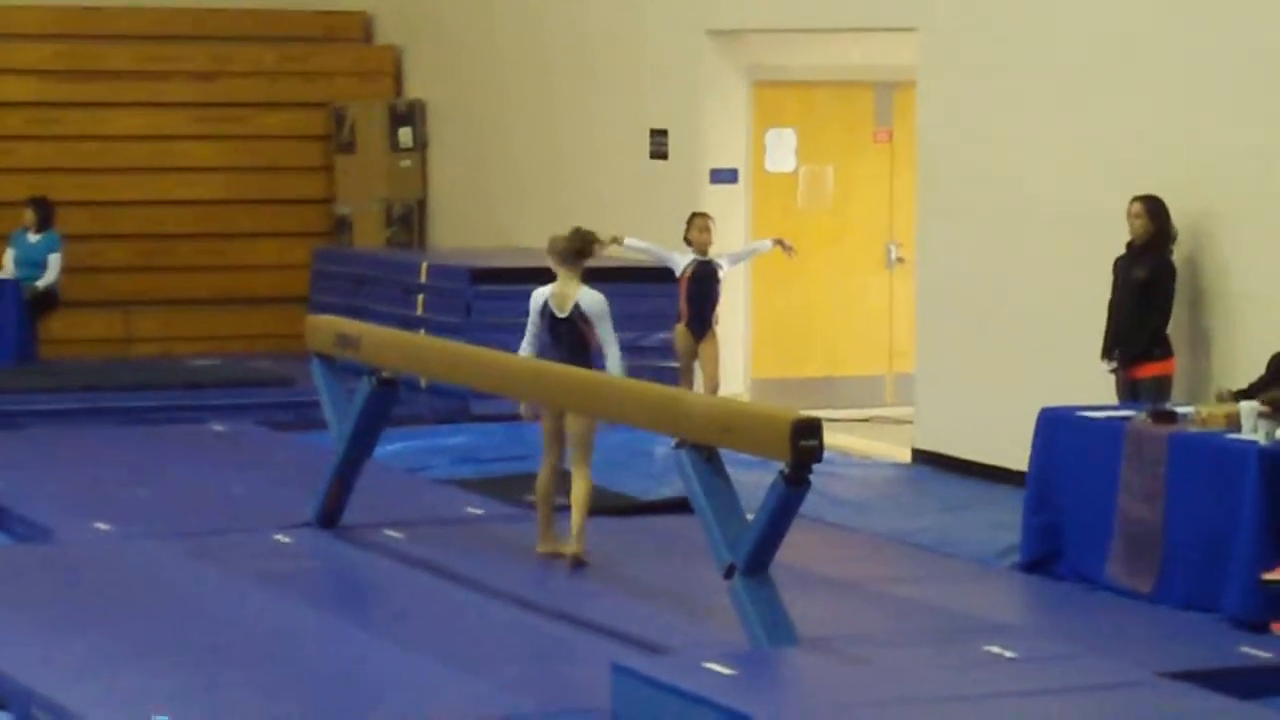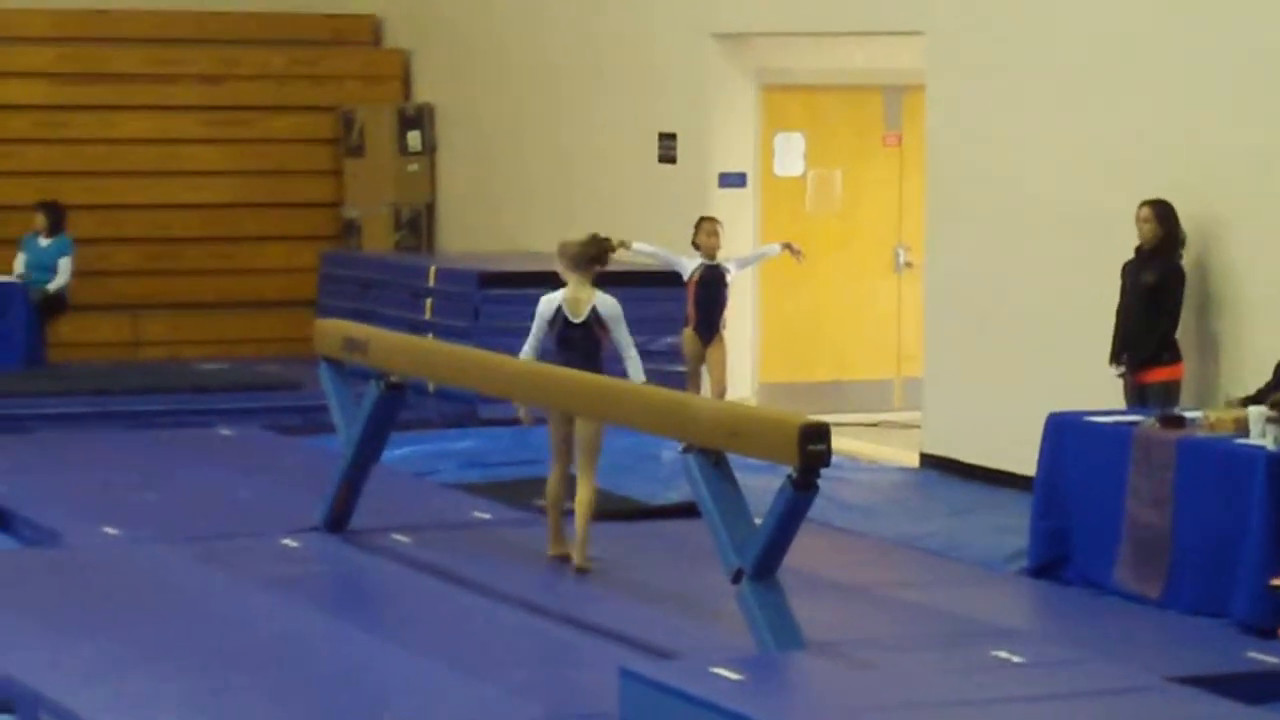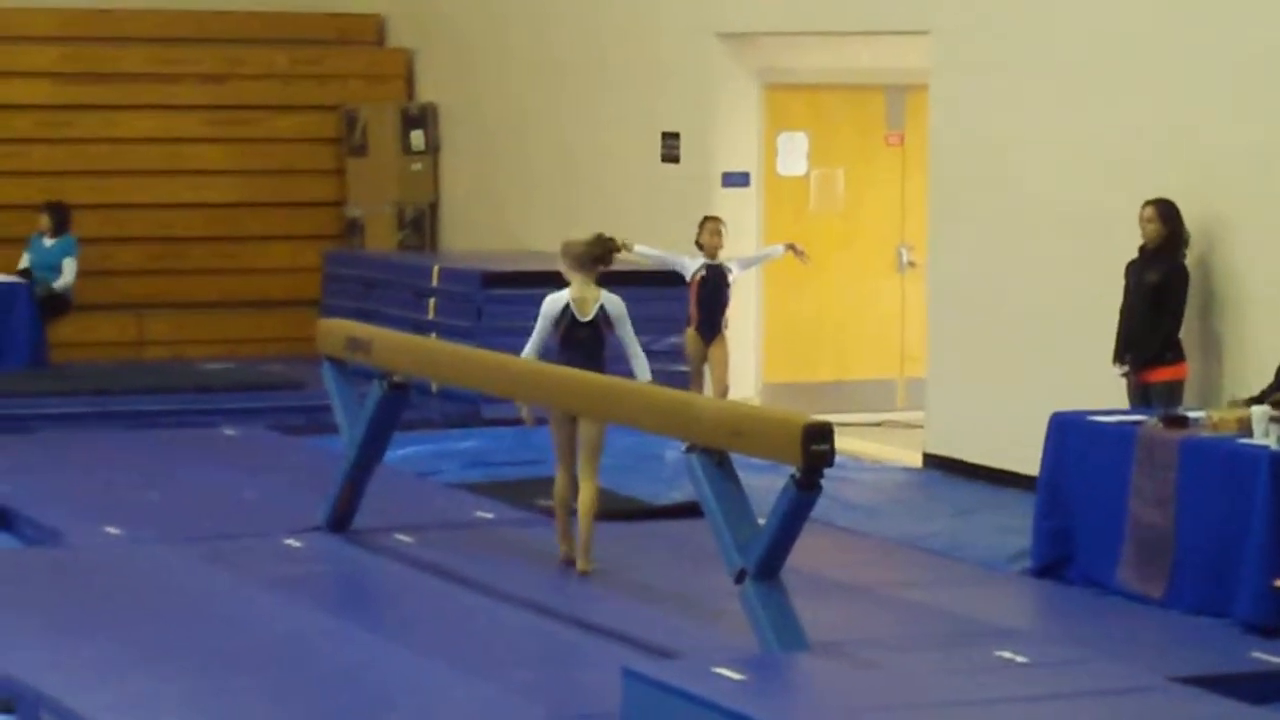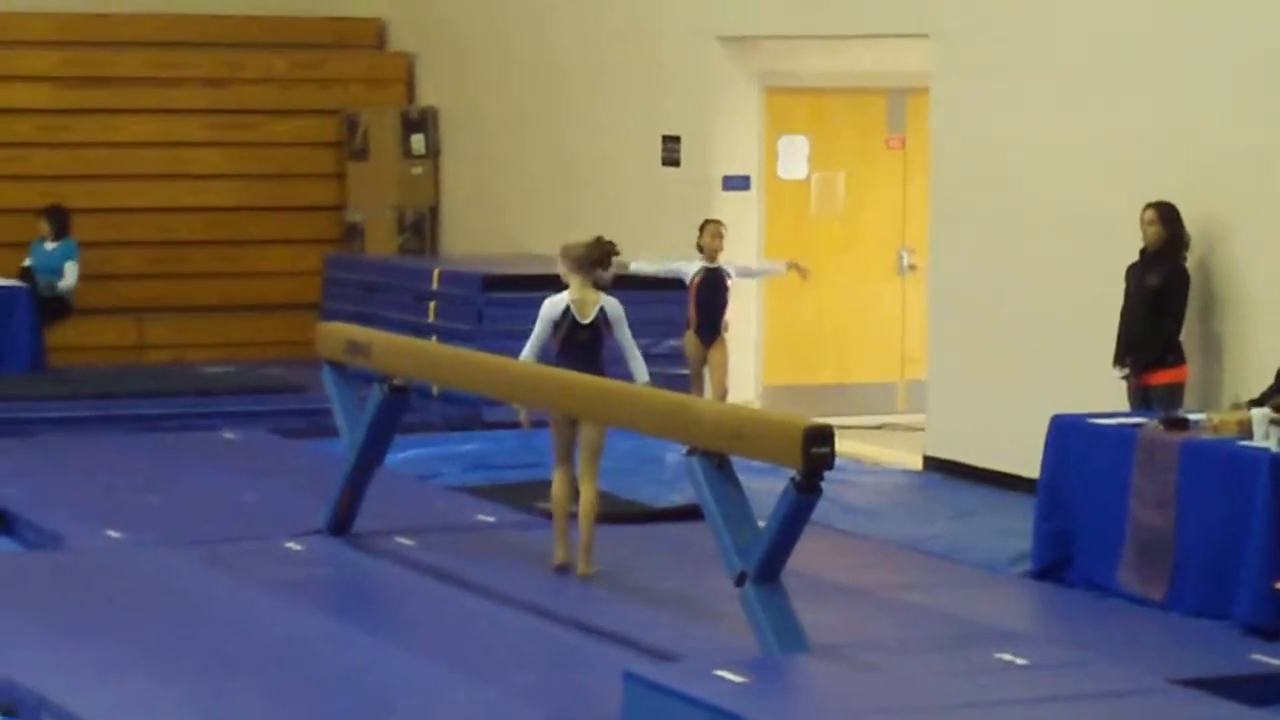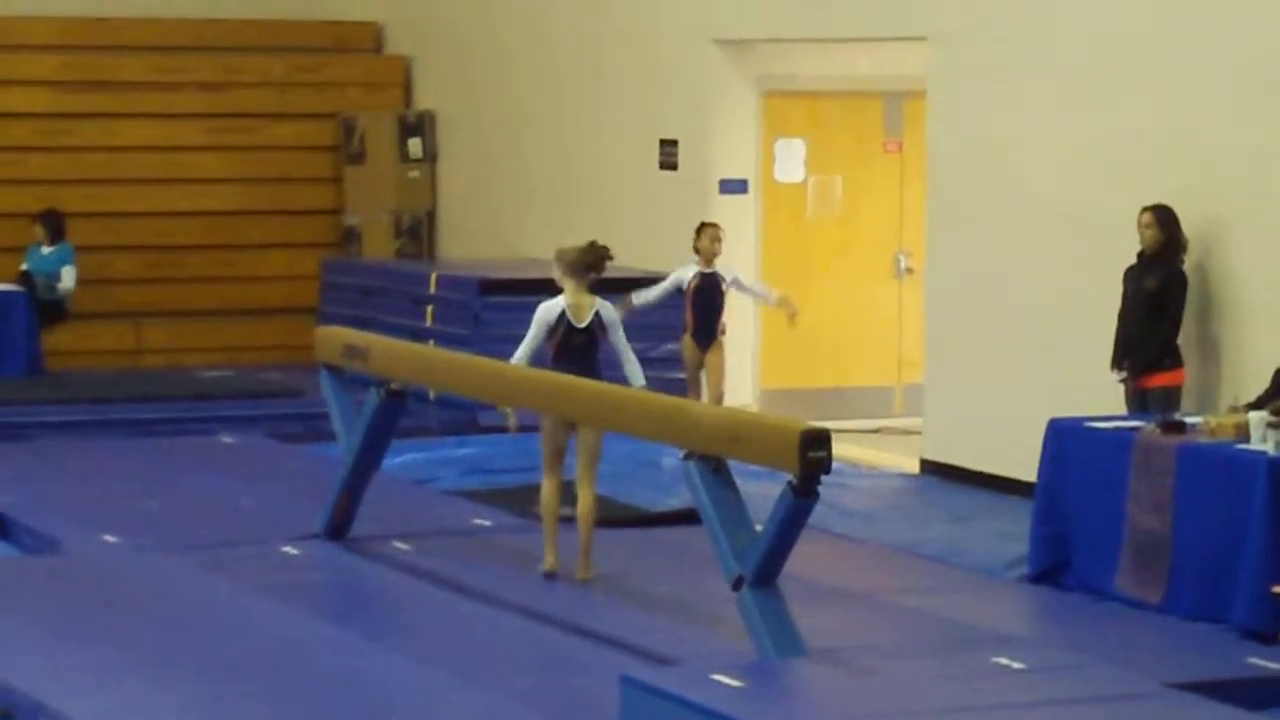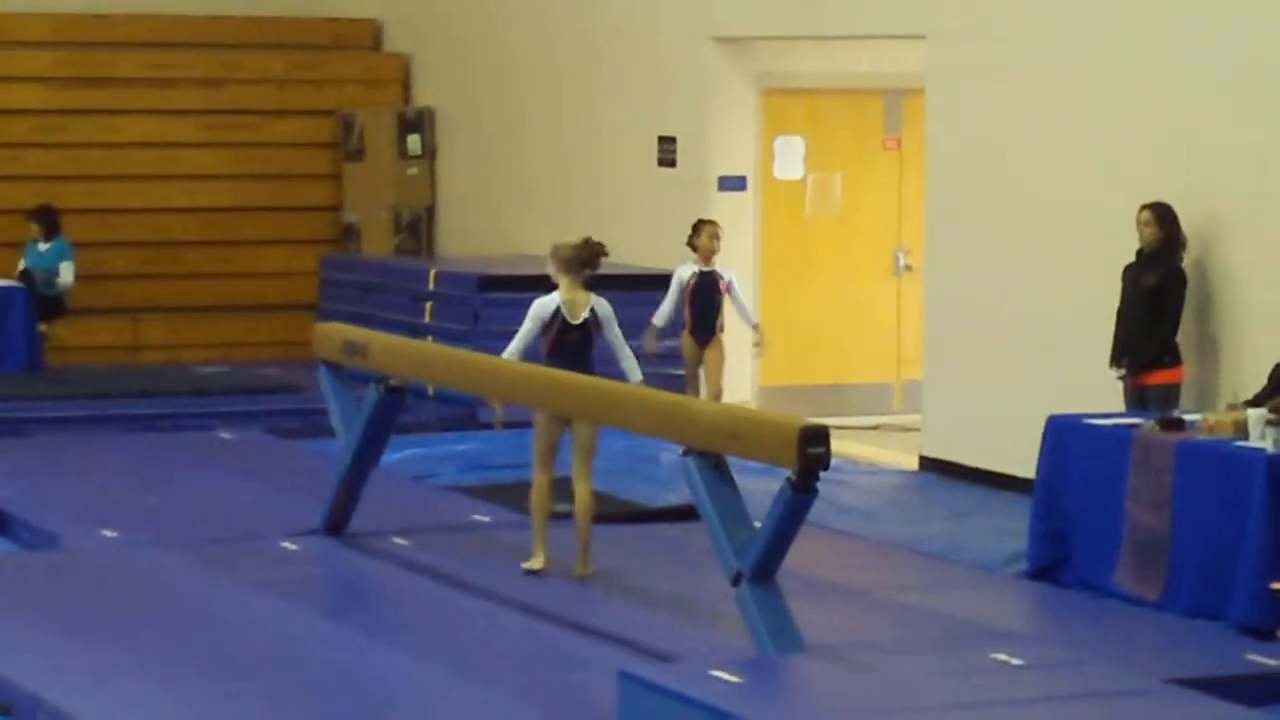
dt=0.1s
person 1, frame 1
left shoulder: (539, 296)
right shoulder: (594, 300)
left elbow: (530, 345)
right elbow: (611, 350)
left knee: (550, 462)
right knee: (580, 467)
left ankle: (546, 538)
right ankle: (576, 540)
person 1, frame 2
left shoulder: (549, 302)
right shoulder: (608, 305)
left elbow: (531, 349)
right elbow: (627, 351)
left knee: (559, 468)
right knee: (585, 473)
left ankle: (557, 542)
right ankle: (580, 552)
person 1, frame 3
left shoulder: (554, 302)
right shoulder: (612, 304)
left elbow: (533, 348)
right elbow: (633, 350)
left knee: (564, 468)
right knee: (587, 474)
left ankle: (566, 544)
right ankle: (583, 555)
person 1, frame 4
left shoulder: (554, 305)
right shoulder: (611, 306)
left elbow: (531, 350)
right elbow: (631, 352)
left knee: (561, 469)
right knee: (588, 477)
left ankle: (561, 549)
right ankle: (585, 559)
person 1, frame 5
left shoulder: (549, 309)
right shoulder: (605, 310)
left elbow: (524, 354)
right elbow: (626, 356)
left knee: (551, 475)
right knee: (585, 481)
left ankle: (551, 555)
right ankle: (584, 563)
person 1, frame 6
left shoulder: (544, 305)
right shoulder: (600, 306)
left elbow: (516, 349)
right elbow: (622, 352)
left knee: (542, 473)
right knee: (582, 477)
left ankle: (539, 553)
right ankle: (583, 559)
person 2, frame 1
left shoulder: (1162, 265)
right shoulder: (1122, 263)
left elbow: (1159, 317)
left wrist: (1130, 355)
right wrist: (1110, 352)
left hip: (1152, 361)
right hip: (1124, 362)
person 2, frame 2
left shoulder: (1171, 269)
right shoulder: (1131, 267)
left elbow: (1168, 322)
left wrist: (1138, 361)
right wrist: (1118, 357)
left hip: (1160, 365)
right hip: (1132, 366)
person 2, frame 3
left shoulder: (1174, 269)
right shoulder: (1134, 267)
left elbow: (1171, 321)
left wrist: (1141, 360)
right wrist: (1121, 356)
left hip: (1164, 365)
right hip: (1136, 366)
person 2, frame 4
left shoulder: (1175, 272)
right shoulder: (1135, 270)
left elbow: (1172, 324)
left wrist: (1143, 363)
right wrist: (1122, 359)
left hip: (1164, 368)
right hip: (1136, 368)
person 2, frame 5
left shoulder: (1173, 275)
right shoulder: (1132, 273)
left elbow: (1170, 327)
left wrist: (1140, 365)
right wrist: (1119, 362)
left hip: (1162, 371)
right hip: (1133, 371)
person 2, frame 6
left shoulder: (1172, 273)
right shoulder: (1131, 270)
left elbow: (1169, 325)
left wrist: (1139, 363)
right wrist: (1118, 359)
left hip: (1161, 369)
right hip: (1132, 369)
person 3, frame 1
left shoulder: (721, 262)
right shoulder: (679, 260)
left elbow: (752, 249)
right elbow: (648, 248)
left wrist: (776, 242)
right wrist: (620, 241)
left hip: (708, 330)
right hip: (686, 328)
left knee: (712, 383)
right knee: (686, 380)
person 3, frame 2
left shoulder: (729, 267)
right shoulder: (687, 264)
left elbow: (759, 253)
right elbow: (656, 253)
left wrist: (784, 246)
right wrist: (628, 245)
left hip: (715, 334)
right hip: (693, 332)
left knee: (720, 388)
right knee: (693, 385)
person 3, frame 3
left shoulder: (732, 266)
right shoulder: (689, 265)
left elbow: (763, 255)
right elbow: (658, 255)
left wrist: (788, 247)
right wrist: (630, 247)
left hip: (718, 334)
right hip: (695, 332)
left knee: (722, 387)
right knee: (696, 384)
person 3, frame 4
left shoulder: (731, 270)
right shoulder: (689, 268)
left elbow: (761, 269)
right elbow: (656, 268)
left wrist: (789, 265)
right wrist: (627, 266)
left hip: (717, 337)
right hip: (695, 335)
left knee: (721, 390)
right knee: (696, 388)
person 3, frame 5
left shoulder: (726, 276)
right shoulder: (685, 273)
left elbow: (755, 290)
right elbow: (657, 291)
left wrist: (781, 301)
right wrist: (631, 301)
left hip: (715, 341)
right hip: (692, 339)
left knee: (717, 394)
right knee: (693, 391)
person 3, frame 6
left shoulder: (725, 275)
right shoulder: (683, 272)
left elbow: (739, 303)
right elbow: (669, 303)
left wrist: (756, 328)
right wrist: (653, 331)
left hip: (713, 338)
right hip: (691, 336)
left knee: (715, 390)
right knee: (692, 388)
